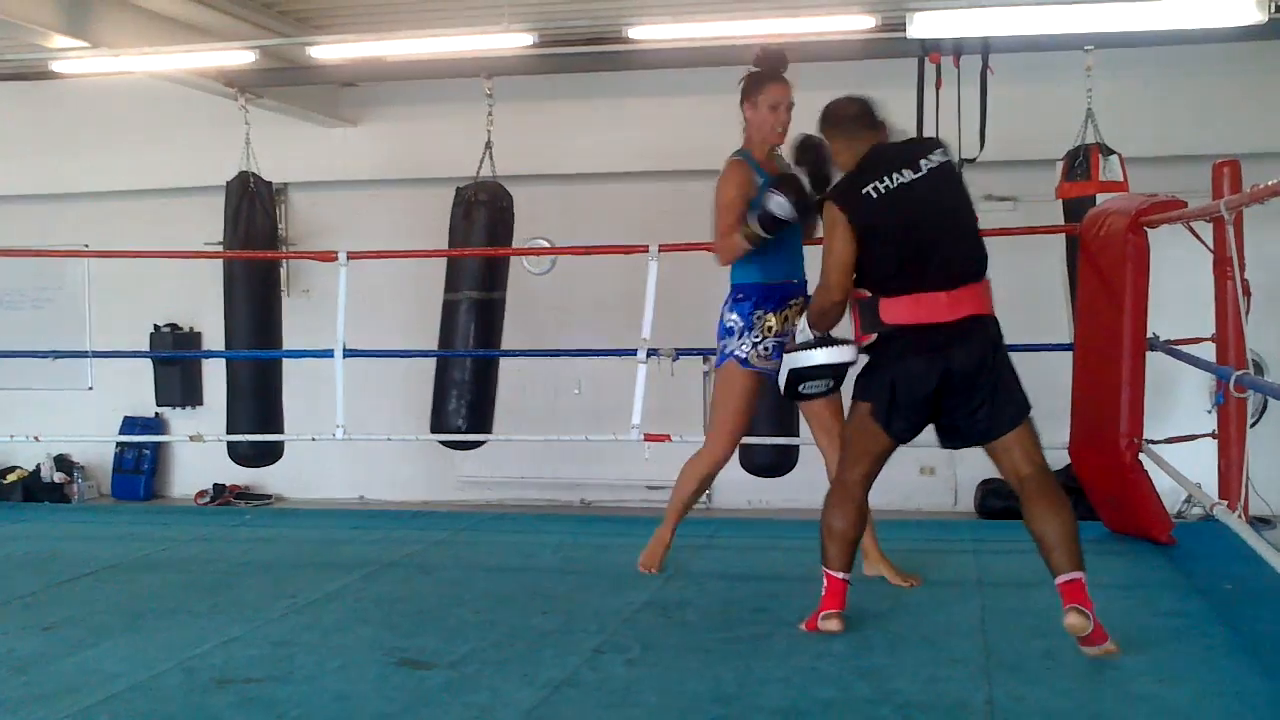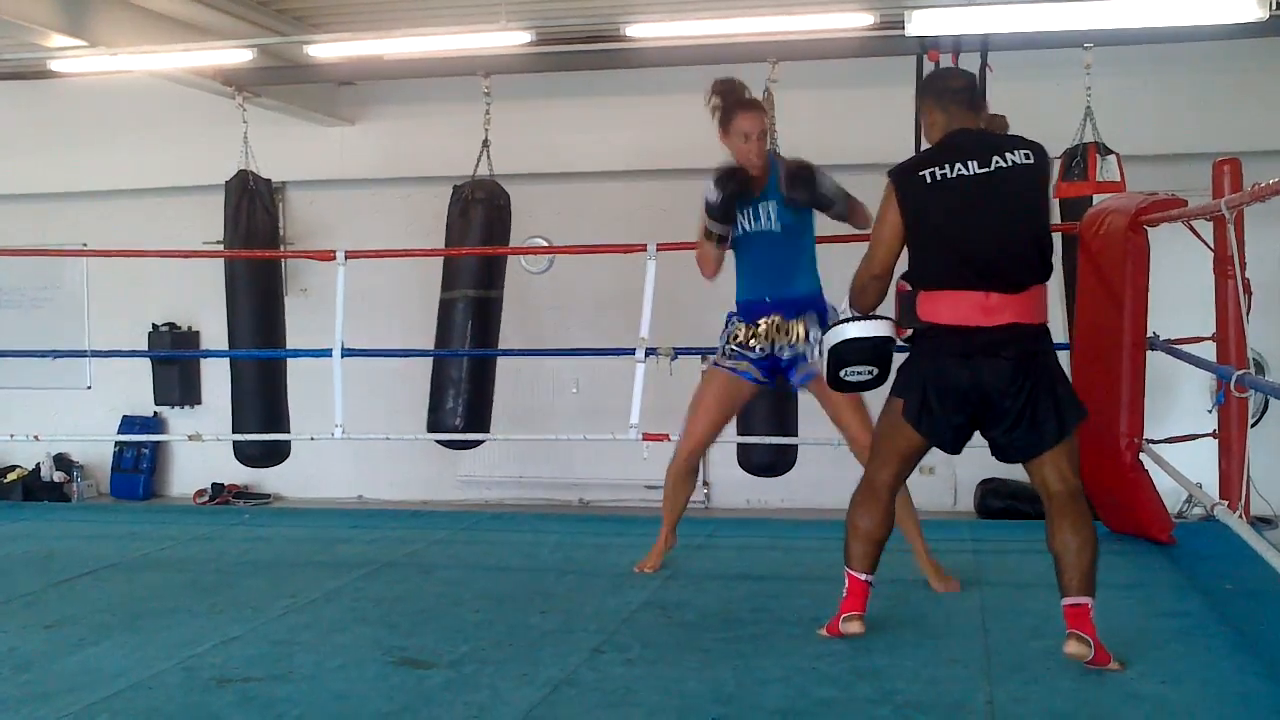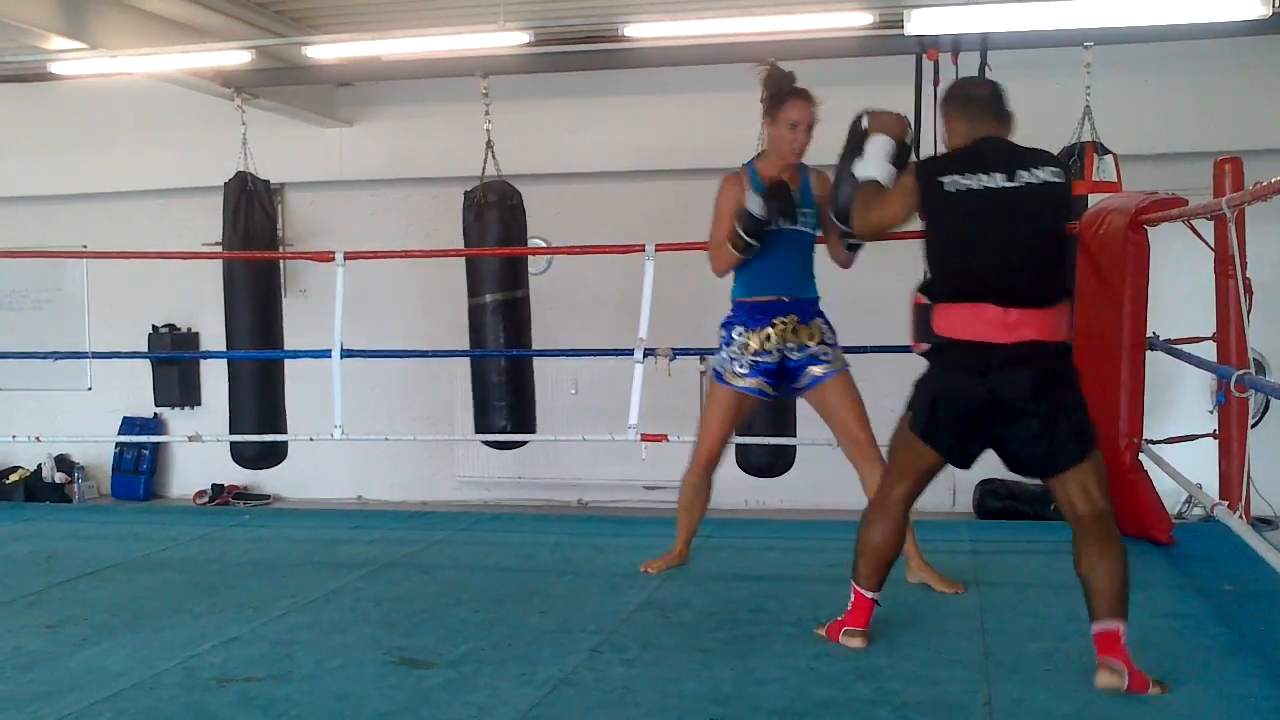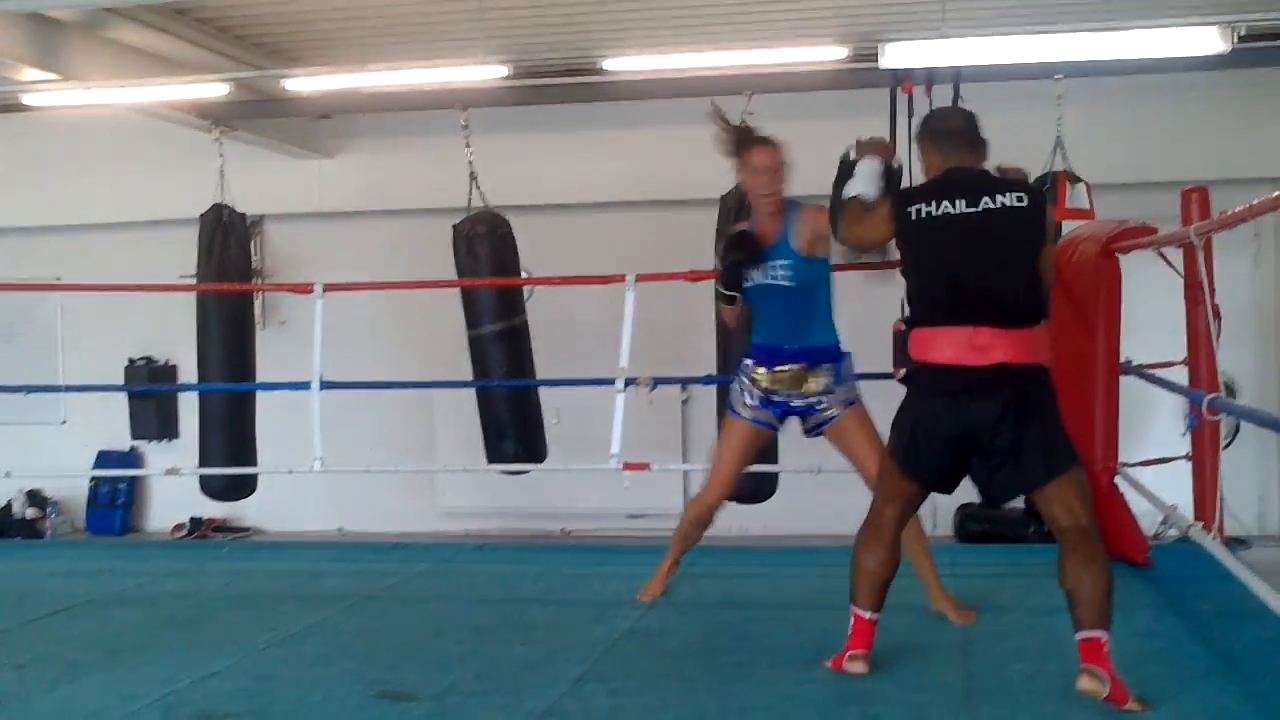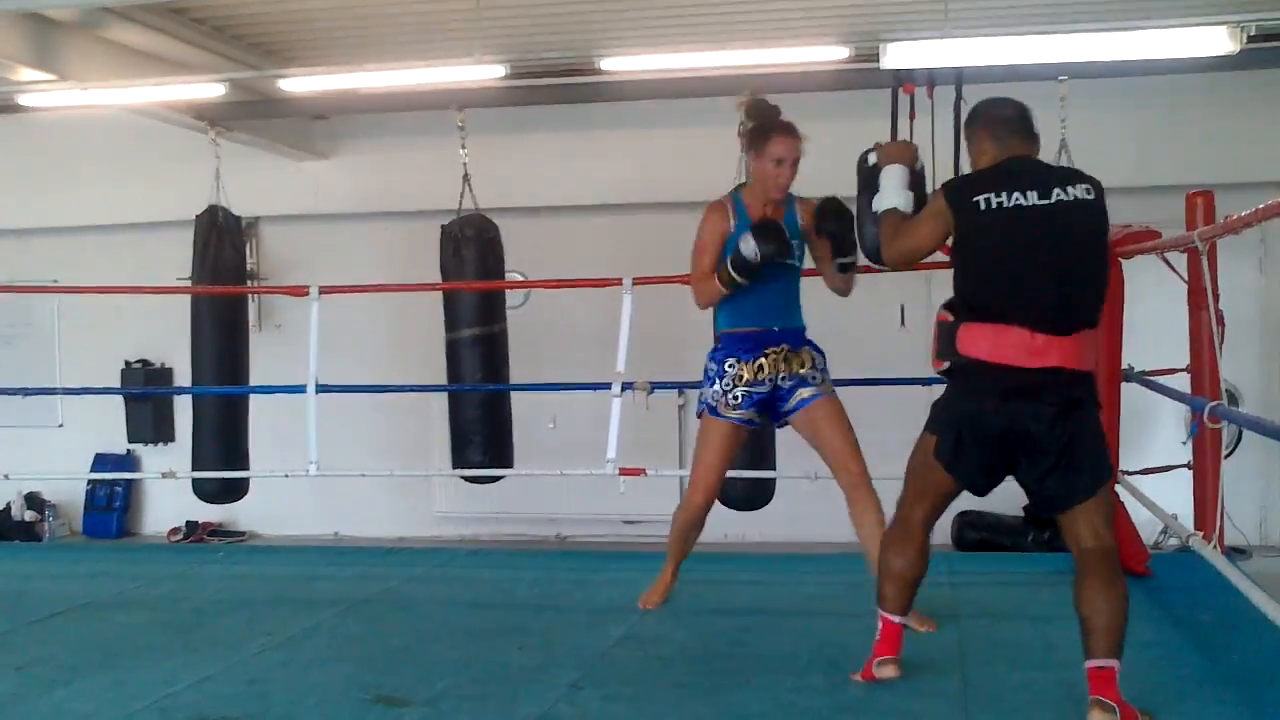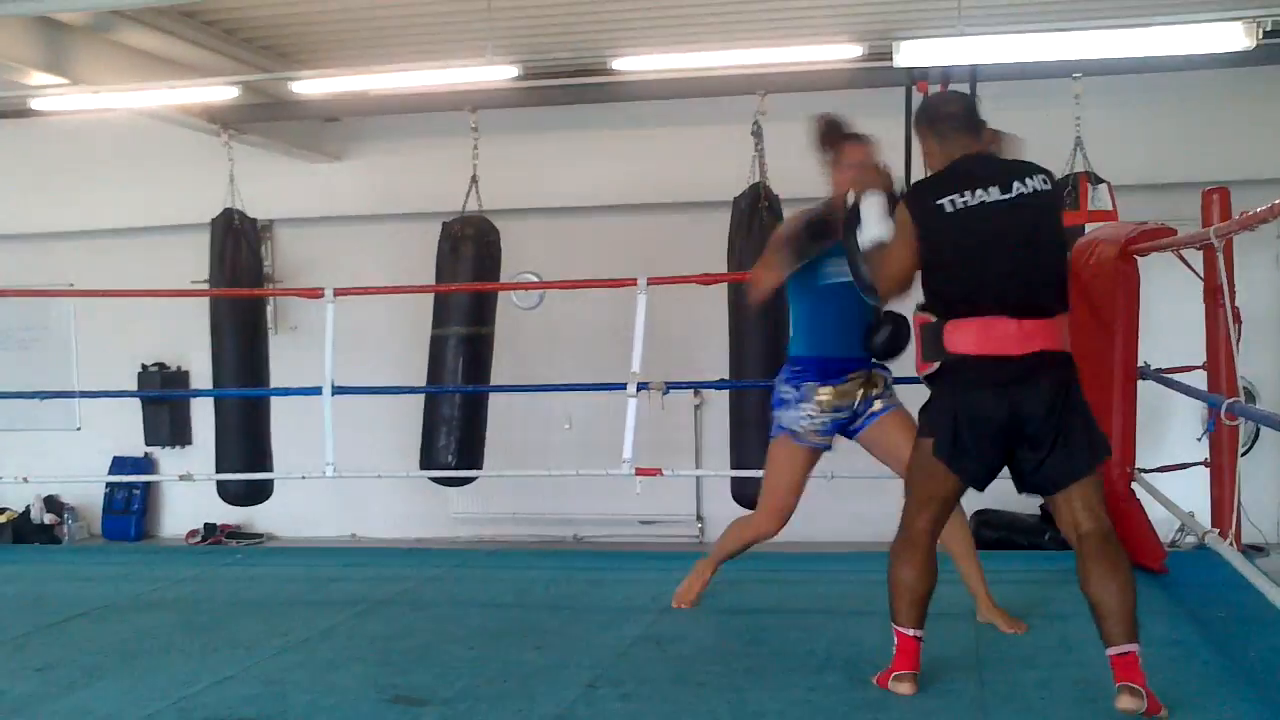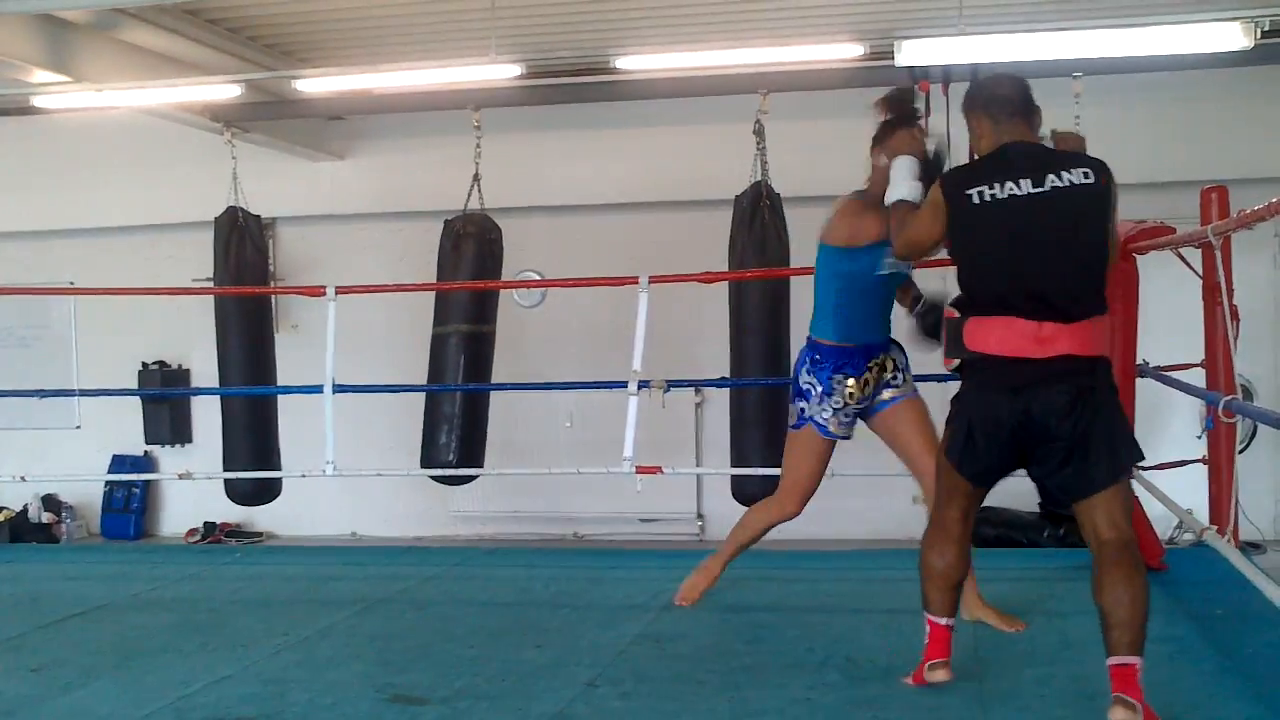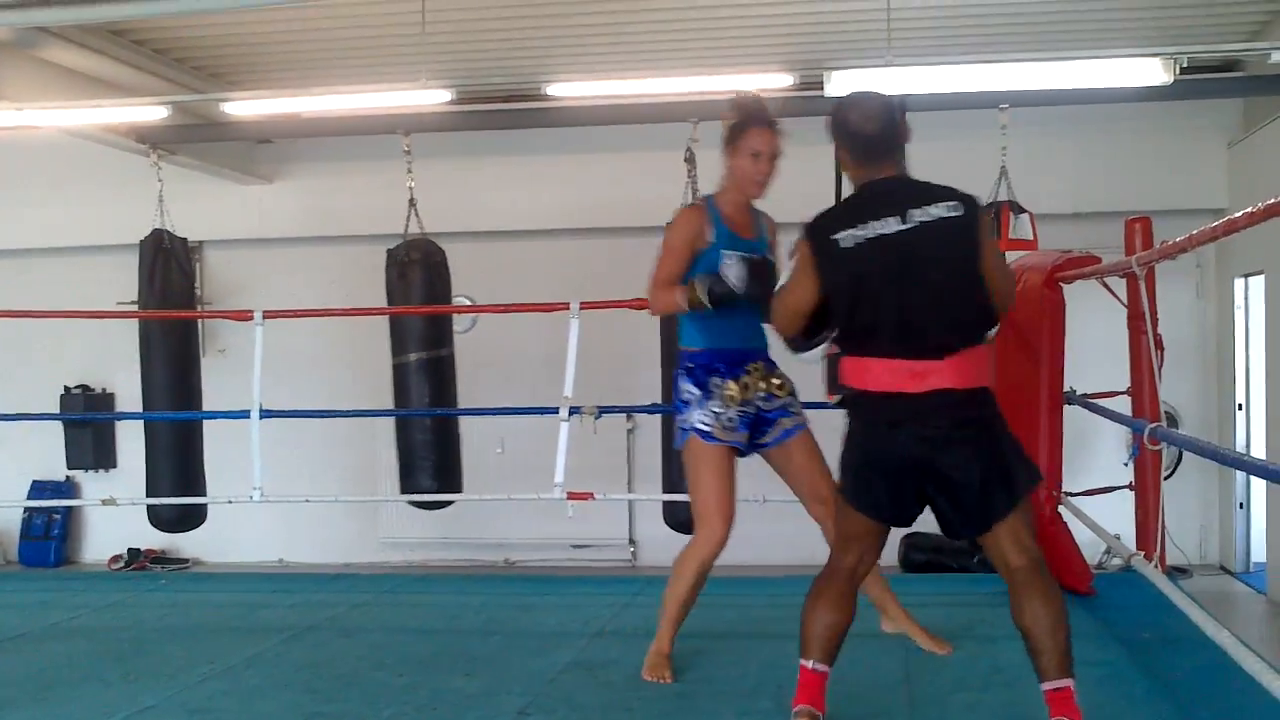
dt=0.5s
person 1, frame 1
left shoulder: (846, 199)
right shoulder: (937, 157)
left elbow: (831, 296)
left wrist: (810, 329)
left hip: (902, 351)
right hip: (974, 342)
left knee: (851, 479)
right knee: (1030, 476)
left ankle: (830, 606)
right ankle: (1078, 605)
person 1, frame 2
left shoulder: (909, 178)
right shoulder: (1032, 156)
left elbow: (873, 274)
left wrist: (857, 320)
left hip: (940, 352)
right hip: (1019, 350)
left knee: (880, 479)
right knee: (1062, 491)
left ankle: (852, 607)
right ankle: (1081, 627)
person 1, frame 3
left shoulder: (934, 175)
right shoulder: (1054, 173)
left elbow: (864, 218)
left wrist: (877, 145)
left hip: (959, 365)
right hip: (1039, 367)
left knee: (893, 492)
right knee: (1093, 513)
left ankle: (854, 619)
right ankle: (1112, 656)
person 1, frame 4
left shoulder: (910, 205)
right shoulder: (1028, 200)
left elbow: (853, 232)
left wrist: (868, 166)
left hip: (937, 392)
right hip: (1015, 390)
left knee: (886, 516)
right knee: (1077, 526)
left ankle: (858, 645)
right ankle: (1095, 664)
person 1, frame 5
left shoulder: (962, 196)
right shoulder: (1088, 191)
left elbow: (895, 249)
left wrist: (893, 175)
left hip: (980, 387)
right hip: (1062, 393)
left knee: (913, 515)
right knee: (1095, 546)
left ankle: (885, 651)
person 1, frame 6
left shoulder: (923, 200)
right shoulder: (1041, 180)
left elbow: (885, 282)
left hip: (968, 384)
right hip: (1046, 378)
left knee: (918, 524)
right knee: (1091, 531)
left ankle: (903, 664)
person 1, frame 7
left shoulder: (957, 186)
right shoulder: (1094, 175)
left elbow: (905, 242)
left wrist: (904, 168)
left hip: (992, 381)
right hip: (1076, 380)
left knee: (950, 516)
right knee: (1113, 538)
left ankle: (936, 653)
person 1, frame 8
left shoulder: (826, 234)
right shoulder: (963, 211)
left elbow: (786, 319)
right elbow: (1001, 301)
left hip: (879, 424)
right hip: (961, 414)
left knee: (847, 564)
right knee: (1022, 562)
person 2, frame 1
left shoulder: (781, 164)
right shoulder: (737, 170)
left elbow: (810, 232)
right elbow: (726, 251)
left wrist: (815, 201)
right wrist: (773, 215)
left hip: (797, 309)
right hip: (752, 311)
left knee: (833, 435)
right knee: (722, 445)
left ankle: (872, 555)
right ankle: (663, 536)
person 2, frame 2
left shoulder: (793, 174)
right shoulder: (723, 188)
left elbow: (863, 219)
right elbow: (709, 269)
left wrist: (825, 192)
right wrist: (716, 213)
left hip: (805, 327)
right hip: (748, 327)
left knee: (867, 444)
right knee: (690, 443)
left ankle: (923, 557)
right ankle: (664, 542)
person 2, frame 3
left shoulder: (817, 181)
right shoulder: (739, 182)
left elbow: (843, 259)
right elbow: (719, 263)
right wrist: (754, 216)
left hip: (807, 328)
right hip: (749, 329)
left knee: (864, 446)
right knee: (705, 457)
left ankle: (913, 563)
right ankle: (681, 547)
person 2, frame 4
left shoulder: (813, 219)
right shoulder: (743, 234)
right elbow: (731, 319)
right wrist: (729, 281)
left hip: (822, 374)
right hip: (762, 374)
right knee: (716, 491)
left ankle: (937, 592)
right ankle: (667, 566)
person 2, frame 5
left shoulder: (803, 212)
right shoulder: (722, 214)
left elbow: (842, 288)
right elbow: (701, 296)
left wrist: (841, 247)
right wrist: (744, 261)
left hip: (796, 361)
right hip: (735, 365)
left knee: (854, 471)
right knee: (701, 494)
right ankle: (667, 576)
person 2, frame 6
left shoulder: (868, 228)
right shoulder: (801, 226)
right elbow: (758, 286)
right wrist: (803, 247)
left hip: (865, 384)
right hip: (806, 391)
right knee: (769, 521)
left ankle: (984, 602)
right ankle: (706, 567)
person 2, frame 7
left shoulder: (892, 213)
right shoulder: (857, 210)
left wrist: (924, 305)
left hip: (880, 364)
right hip: (829, 369)
left knee: (939, 477)
right knee: (790, 502)
left ankle: (970, 599)
right ankle: (715, 564)
person 2, frame 8
left shoulder: (764, 225)
right shoulder: (693, 220)
right elbow: (658, 297)
right wrist: (710, 289)
left hip: (760, 379)
right hip: (706, 383)
left knee: (831, 506)
right knee: (714, 535)
left ankle: (893, 613)
right ankle: (661, 642)
